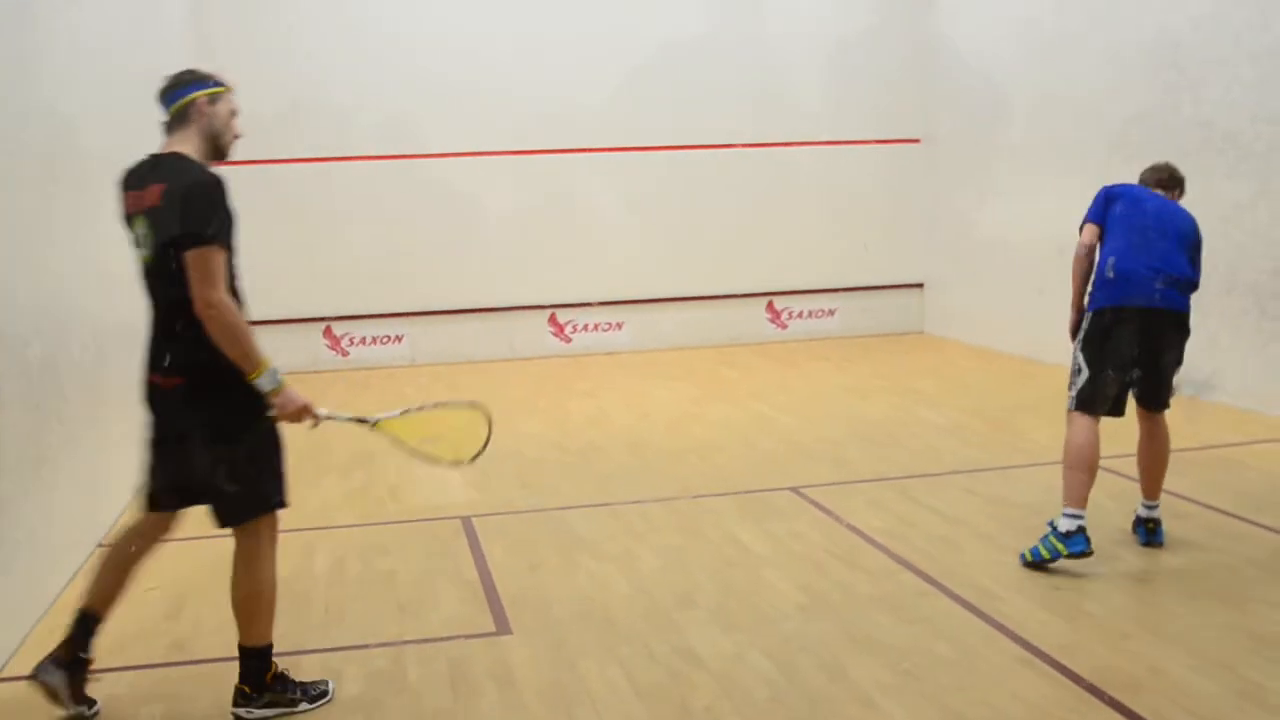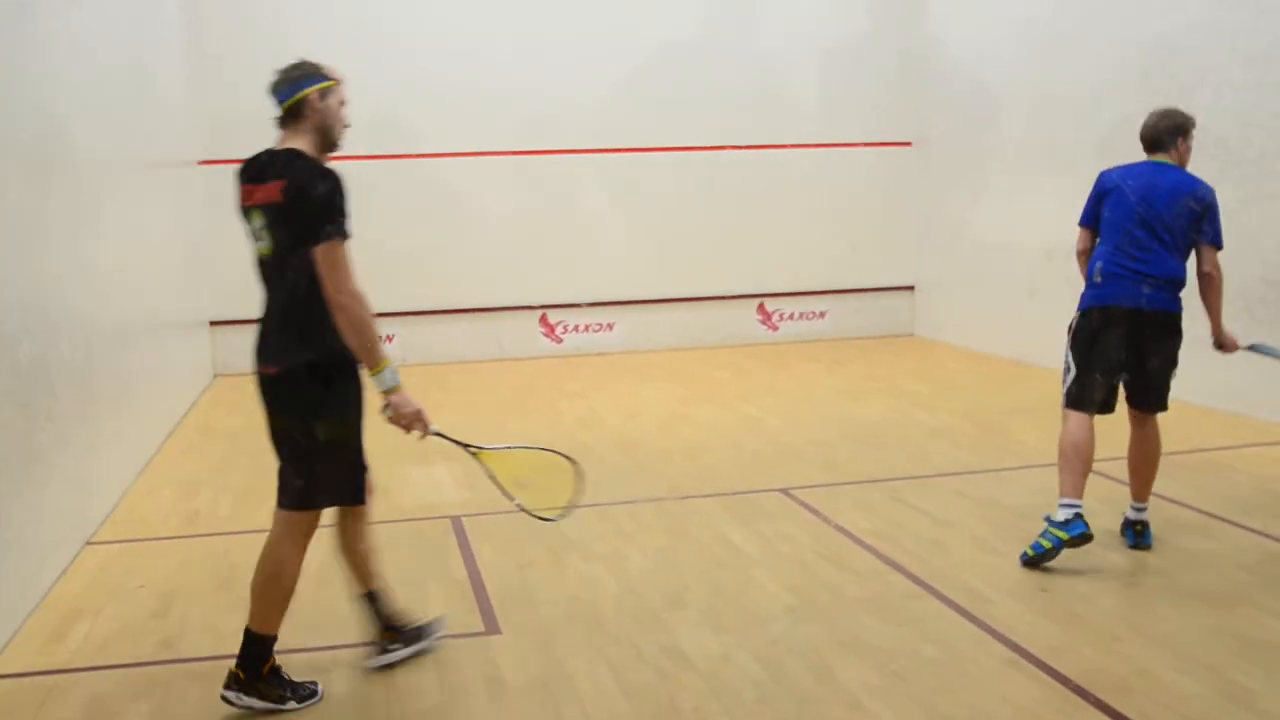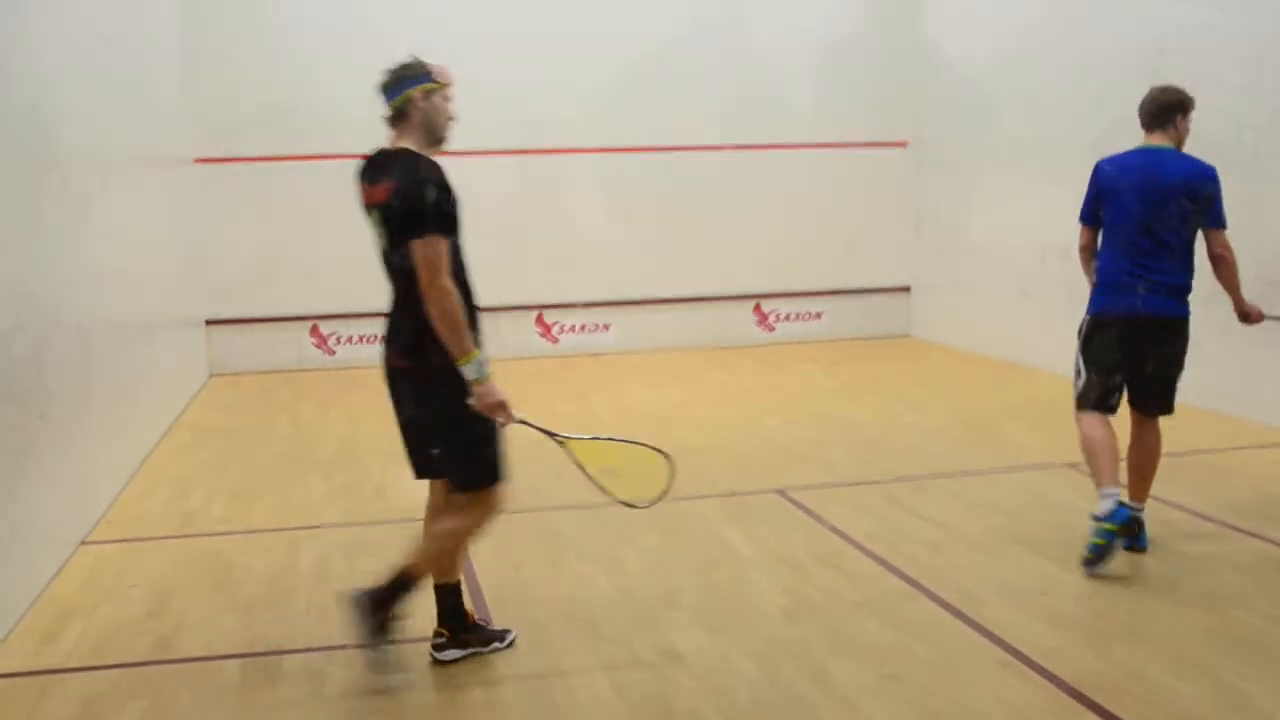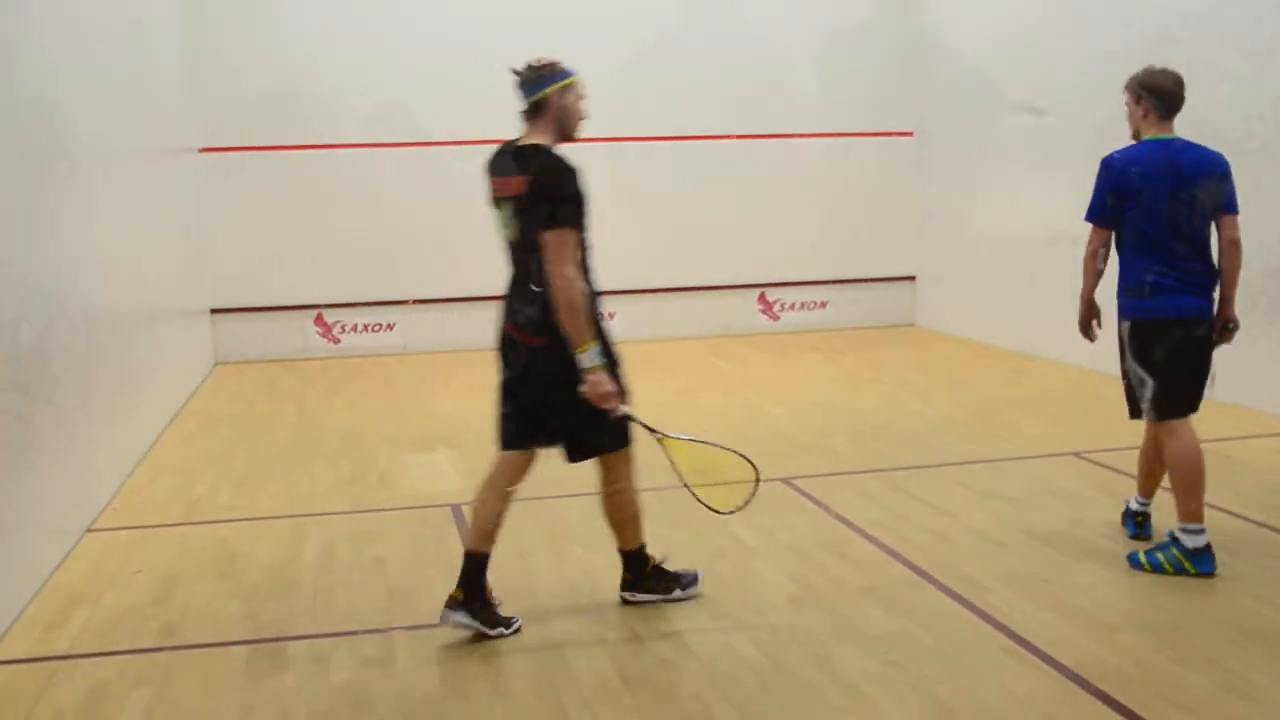
dt=0.4s
person 1, frame 1
left shoulder: (139, 182)
right shoulder: (199, 185)
right elbow: (213, 302)
right wrist: (272, 383)
left hip: (169, 377)
right hip: (216, 384)
left knee: (156, 519)
right knee: (257, 528)
left ankle: (69, 655)
person 1, frame 2
left shoulder: (254, 174)
right shoulder: (317, 182)
right elbow: (341, 295)
left wrist: (320, 90)
right wrist: (390, 383)
left hip: (283, 365)
right hip: (314, 372)
left knee: (351, 502)
right knee: (298, 520)
left ankle: (388, 629)
right ankle: (251, 671)
person 1, frame 3
left shoulder: (377, 171)
right shoulder: (423, 178)
right elbow: (437, 286)
left wrist: (428, 82)
right wrist: (477, 375)
left hip: (405, 360)
right hip: (439, 363)
left knee: (447, 492)
right knee: (481, 498)
left ankle: (451, 621)
right ankle: (385, 598)
person 1, frame 4
left shoulder: (502, 164)
right shoulder: (555, 173)
left elbow: (533, 137)
right elbow: (564, 276)
left wrist: (541, 86)
right wrist: (591, 362)
left hip: (519, 337)
right hip: (561, 342)
left knee: (513, 462)
right knee: (615, 460)
left ankle: (470, 594)
right ankle: (640, 574)
person 2, frame 1
left shoulder: (1113, 193)
right shoulder: (1188, 222)
left elbow: (1085, 247)
left wrist: (1076, 308)
right wrist: (1169, 357)
left hip: (1115, 302)
right hip: (1169, 312)
left knee: (1084, 414)
right knee: (1152, 415)
left ankle: (1071, 527)
right ankle: (1149, 519)
person 2, frame 2
left shoulder: (1110, 179)
right shoulder: (1198, 193)
left elbow: (1083, 247)
right elbow: (1208, 269)
right wrist: (1217, 329)
left hip: (1104, 303)
right hip: (1161, 312)
left knee: (1079, 409)
right knee: (1144, 416)
left ankle: (1069, 516)
right ankle: (1137, 520)
person 2, frame 3
left shoulder: (1106, 170)
right shoulder: (1200, 176)
left elbow: (1086, 245)
right elbow: (1219, 250)
right wrist: (1241, 304)
left hip: (1111, 308)
right hip: (1169, 312)
left knee: (1092, 410)
right knee: (1146, 416)
left ankle: (1111, 507)
right ankle: (1133, 513)
person 2, frame 4
left shoulder: (1120, 166)
right shoulder: (1213, 163)
left elbow: (1099, 244)
right elbow: (1231, 241)
left wrist: (1086, 299)
right wrist: (1227, 308)
left hip: (1148, 311)
right hip: (1196, 310)
left knee: (1170, 420)
right knee: (1164, 414)
left ankle: (1194, 543)
right ankle: (1138, 510)
